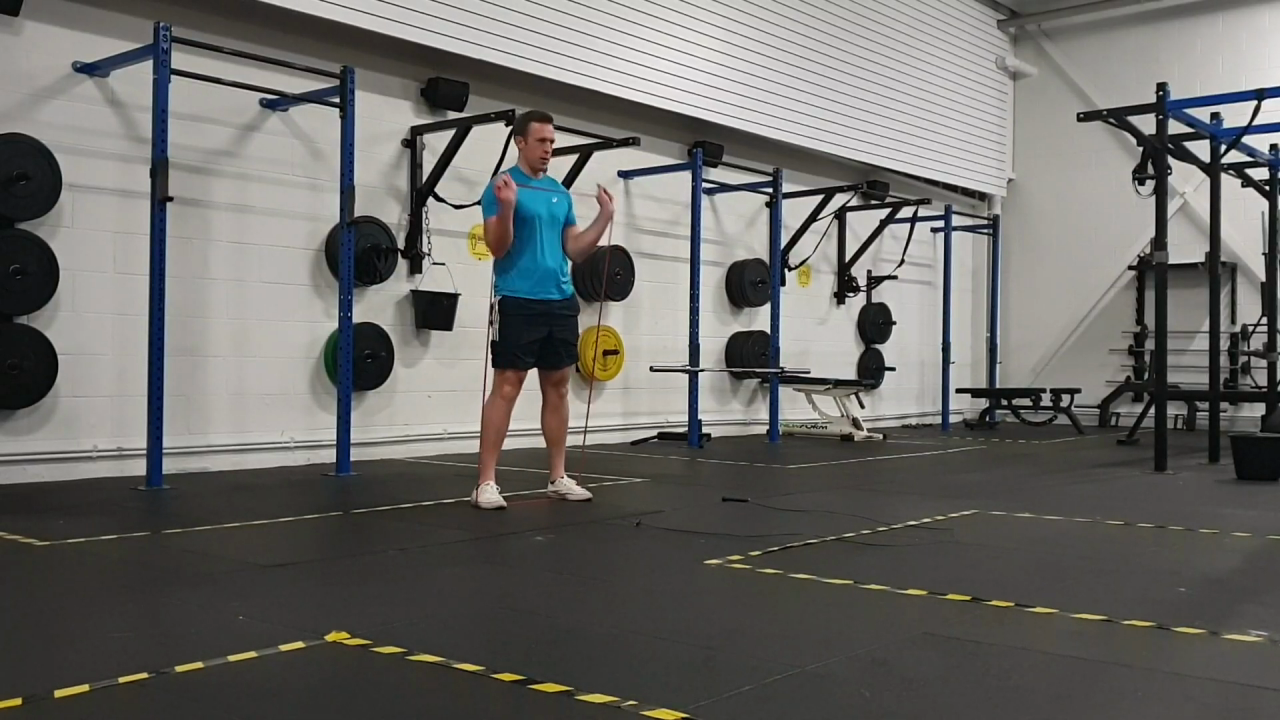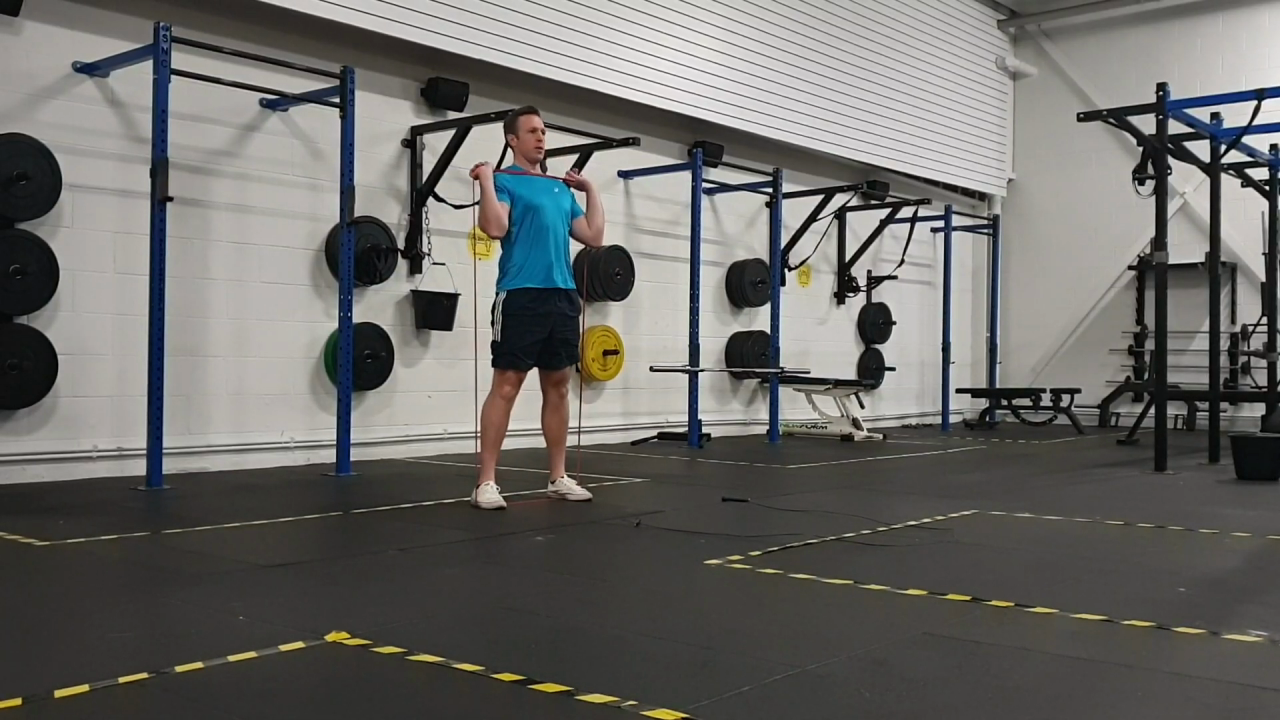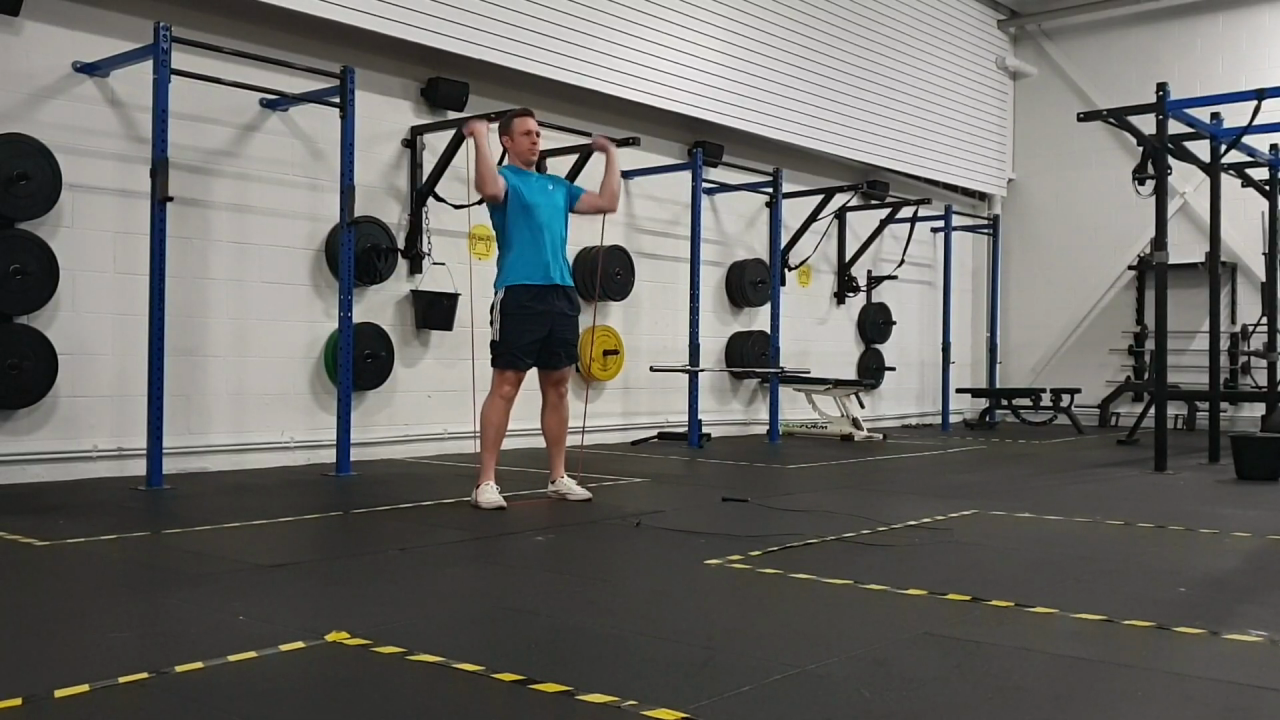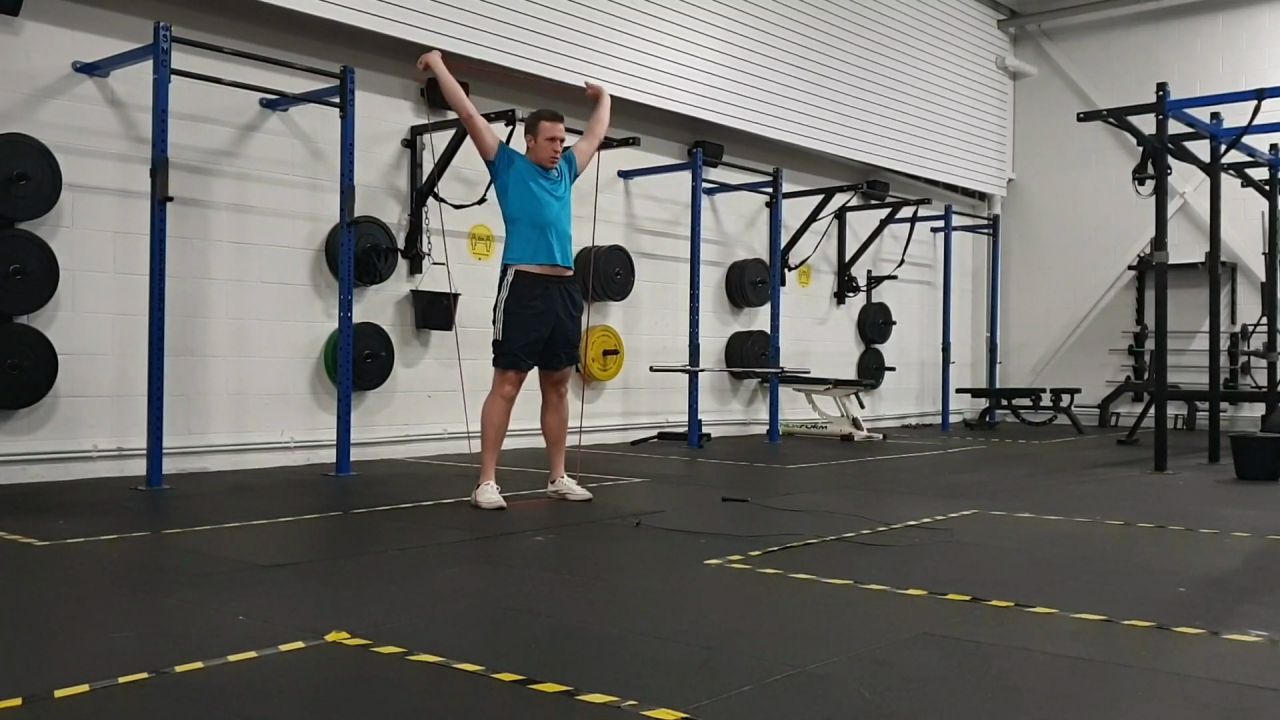
dt=0.7s
person 1, frame 1
left shoulder: (560, 192)
right shoulder: (504, 186)
left elbow: (574, 249)
right elbow: (498, 246)
left wrist: (603, 217)
right wrist: (505, 205)
left hip: (561, 301)
right hip: (518, 301)
left knee: (557, 387)
right knee: (506, 387)
left ankle: (558, 477)
right ankle: (486, 482)
person 1, frame 2
left shoulder: (561, 189)
right shoulder: (504, 181)
left elbow: (594, 237)
right elbow: (494, 228)
left wrist: (590, 190)
right wrist: (486, 180)
left hip: (563, 296)
right hip: (521, 296)
left knee: (558, 387)
right knee: (506, 386)
left ankle: (558, 477)
right ankle: (486, 482)
person 1, frame 3
left shoulder: (557, 186)
right shoulder: (507, 180)
left elbow: (608, 201)
right elbow: (487, 184)
left wrist: (612, 155)
right wrist: (479, 135)
left hip: (561, 294)
right hip: (518, 293)
left knee: (557, 386)
right knee: (505, 385)
left ankle: (558, 477)
right ankle: (486, 482)
person 1, frame 4
left shoulder: (565, 171)
right shoulder: (508, 165)
left elbow: (596, 134)
right elbow: (469, 115)
left wrist: (603, 96)
right wrist: (438, 64)
left hip: (565, 291)
right hip: (523, 288)
left knee: (557, 386)
right knee: (506, 386)
left ankle: (558, 476)
right ankle: (486, 481)
